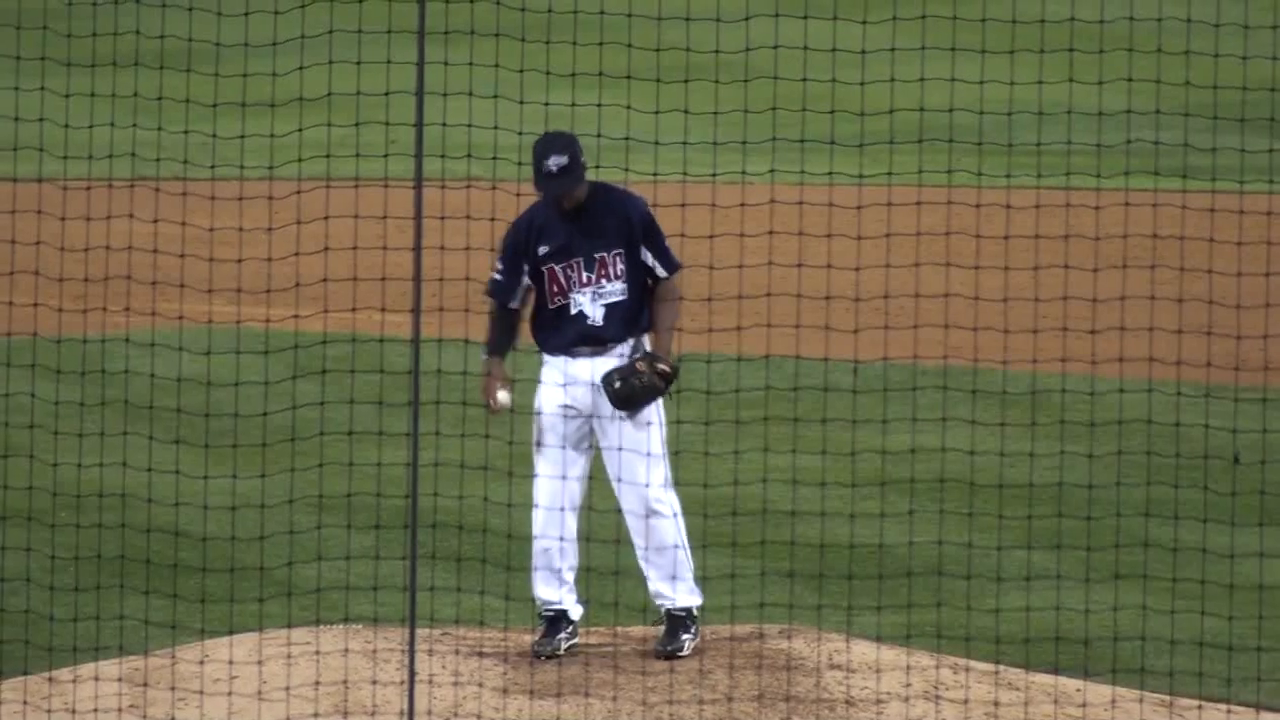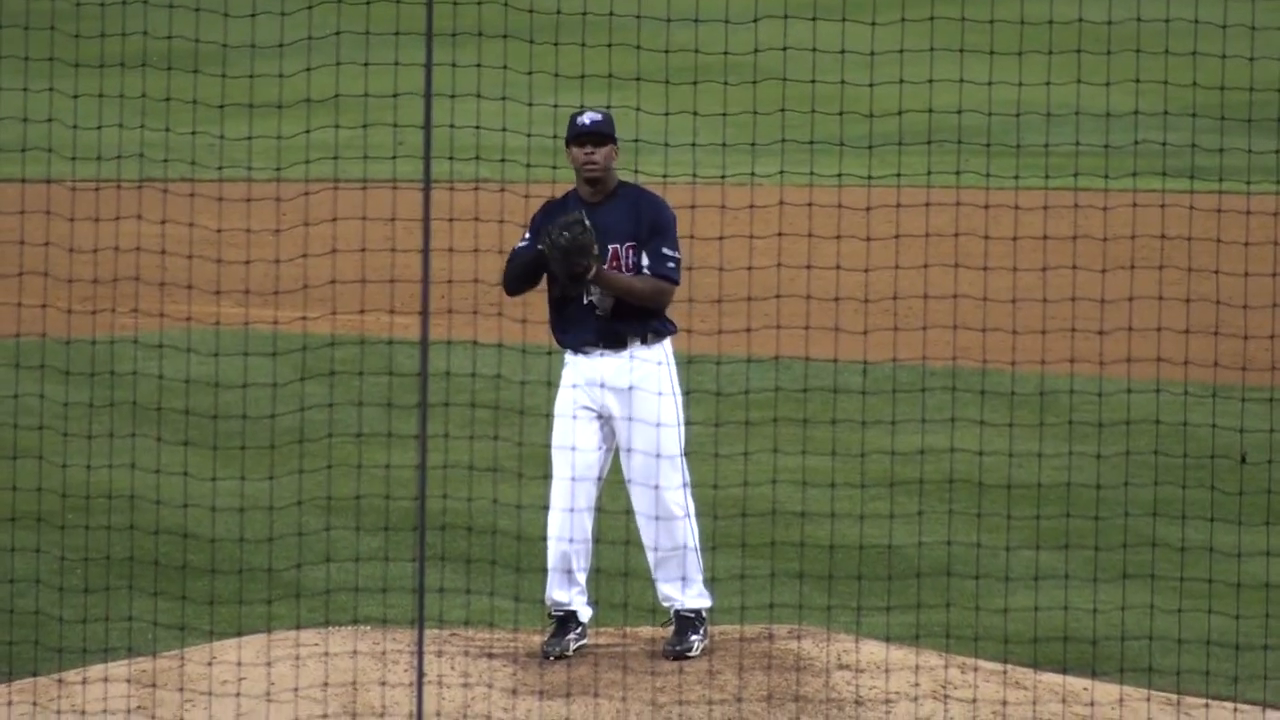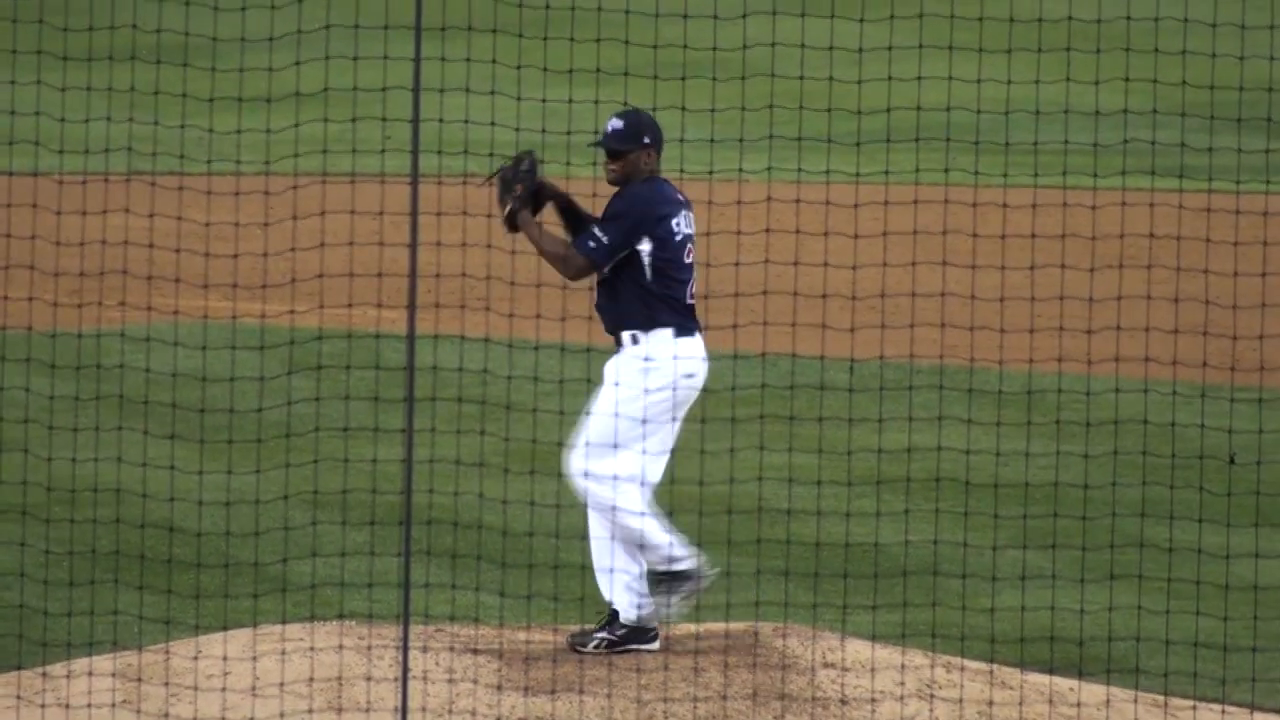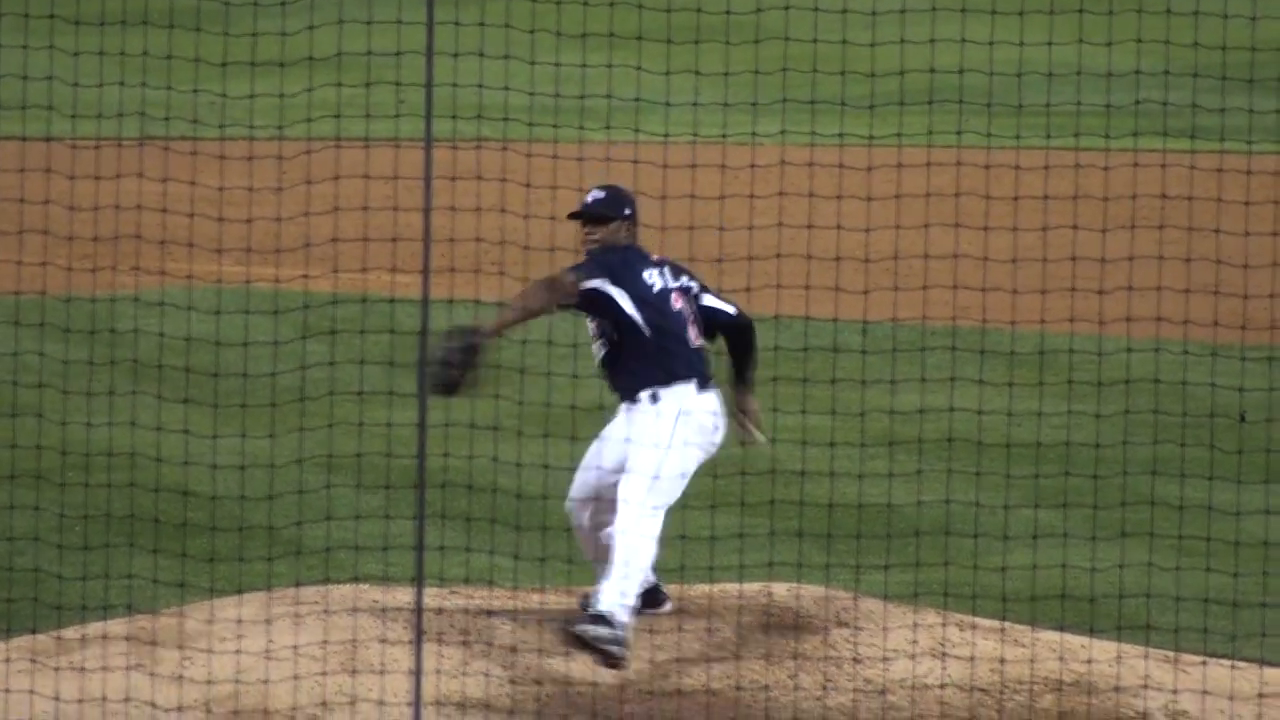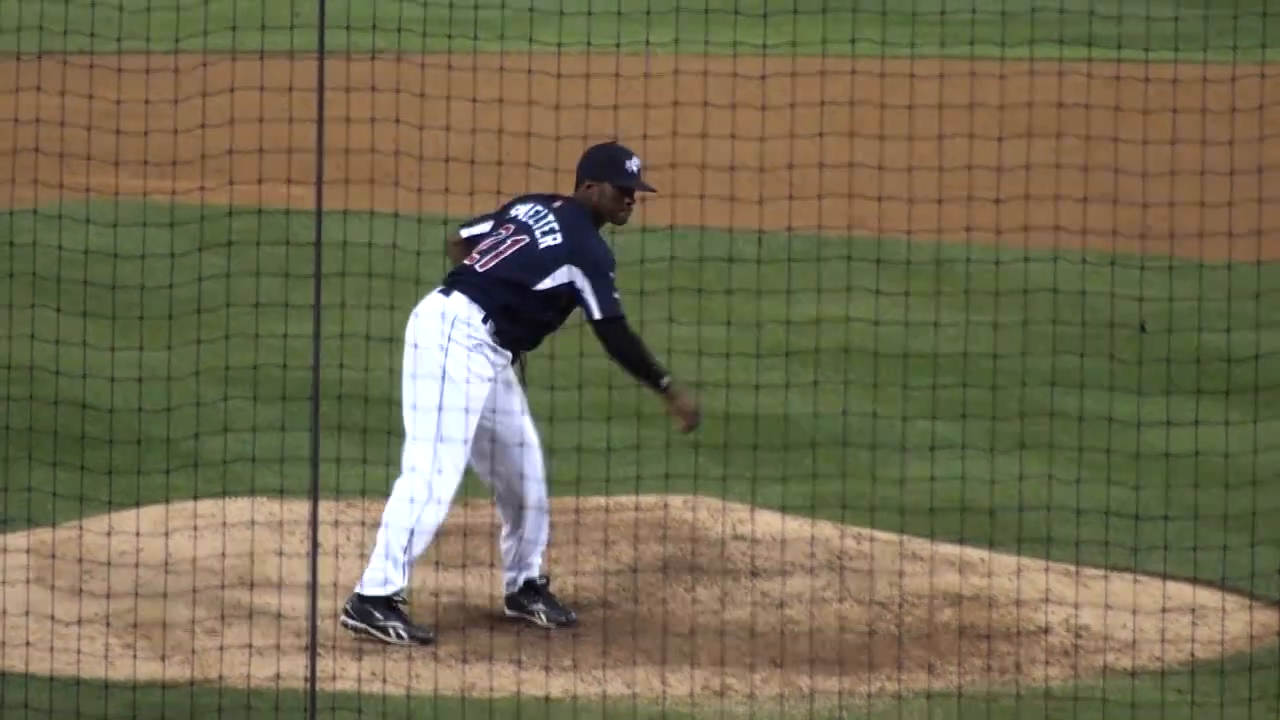
dt=1s
person 1, frame 1
left shoulder: (627, 211)
right shoulder: (526, 231)
left elbow: (666, 281)
right elbow: (506, 305)
left wrist: (661, 350)
right wrist: (495, 362)
left hip: (625, 364)
right hip: (561, 372)
left knee: (648, 491)
right knee: (553, 496)
left ankle: (681, 610)
right ankle: (560, 613)
person 1, frame 2
left shoulder: (649, 209)
right shoulder: (552, 215)
left elbow: (662, 291)
right elbow: (512, 283)
left wrist: (599, 273)
right wrist: (546, 253)
left hip: (645, 363)
right hip: (581, 368)
left knee: (662, 490)
right knee: (569, 494)
left ankle: (690, 611)
right ankle: (569, 614)
person 1, frame 3
left shoulder: (639, 200)
right shoulder: (663, 200)
left elbow: (577, 263)
right elbow: (596, 242)
left wrist: (528, 224)
right wrist: (558, 200)
left hip: (657, 357)
right hip: (645, 357)
left knee: (591, 468)
right knee: (617, 481)
left ankle: (674, 563)
right ankle: (631, 618)
person 1, frame 4
left shoulder: (611, 265)
right shoulder: (675, 277)
left elbow: (560, 288)
right elbow: (740, 325)
left wrist: (489, 330)
right wrist: (743, 393)
left hip: (678, 414)
right hip: (643, 414)
left knee: (641, 510)
right knee: (585, 502)
left ankle: (611, 623)
right ankle: (639, 589)
person 1, frame 5
left shoulder: (531, 205)
right shoulder: (587, 251)
left elbow: (458, 243)
right elbow: (615, 336)
right wrist: (669, 389)
left hip: (485, 348)
right hip: (458, 338)
left knee: (521, 462)
right knee: (433, 473)
left ankle: (524, 587)
